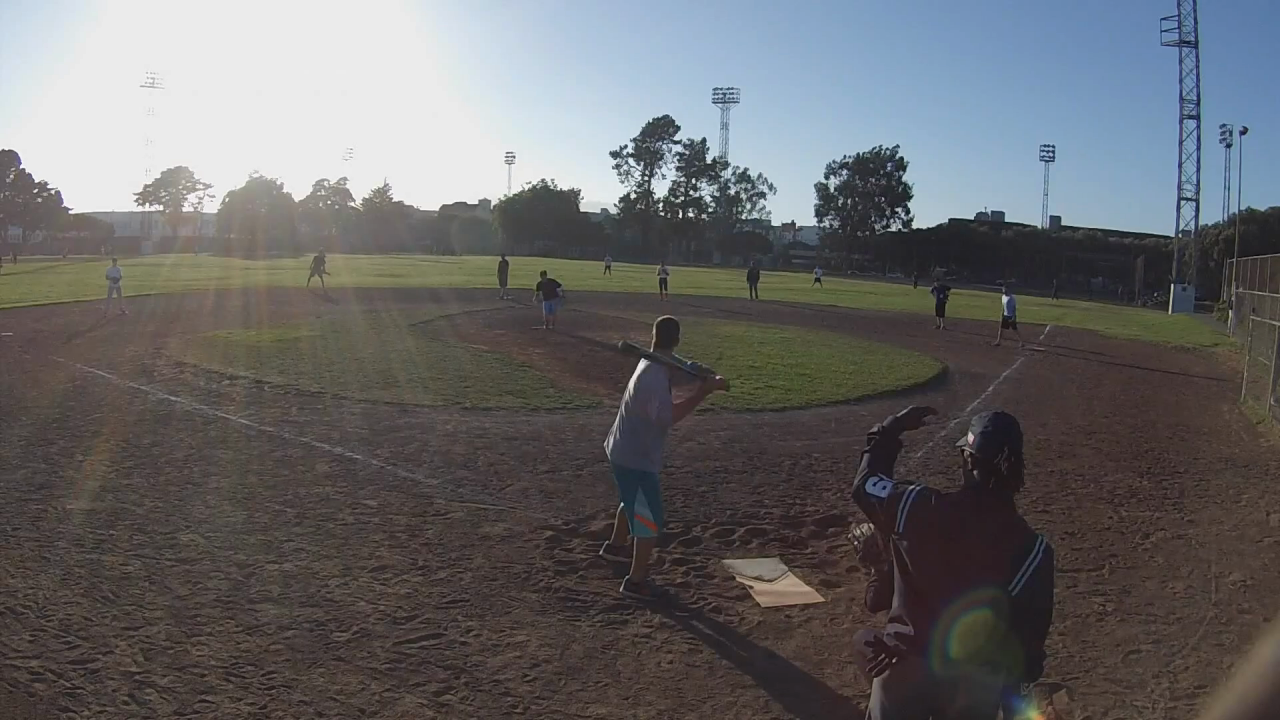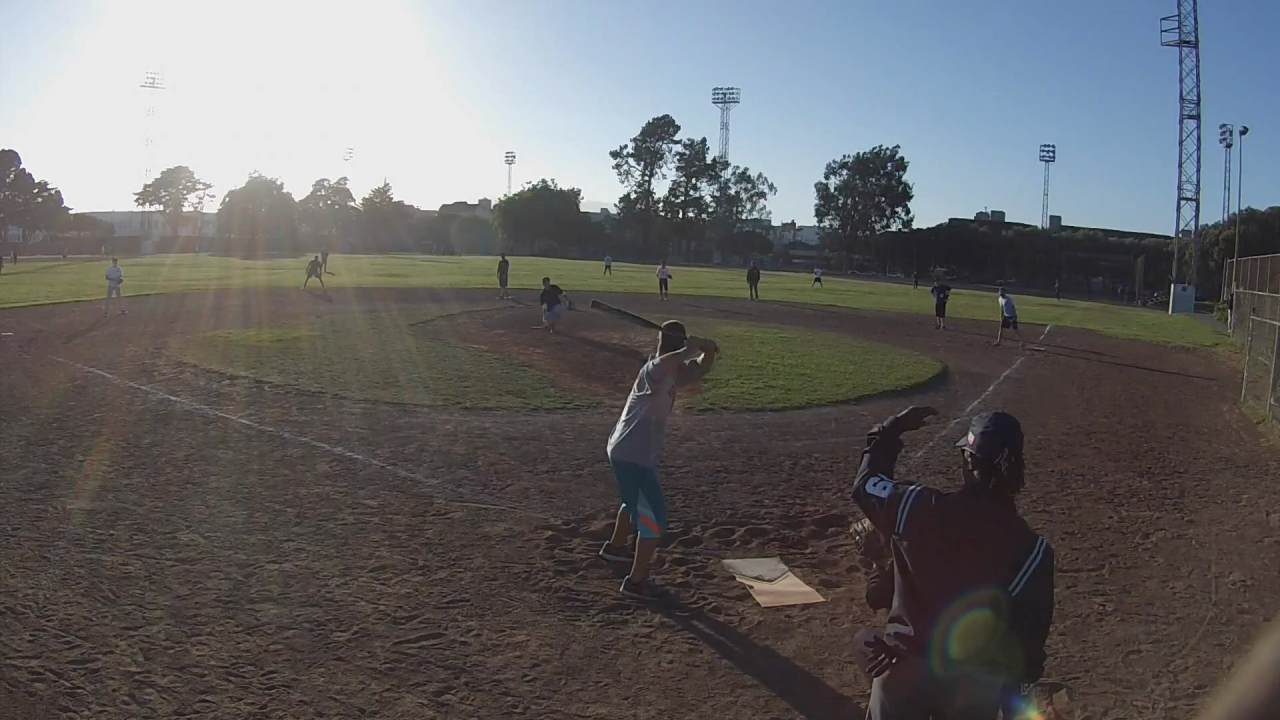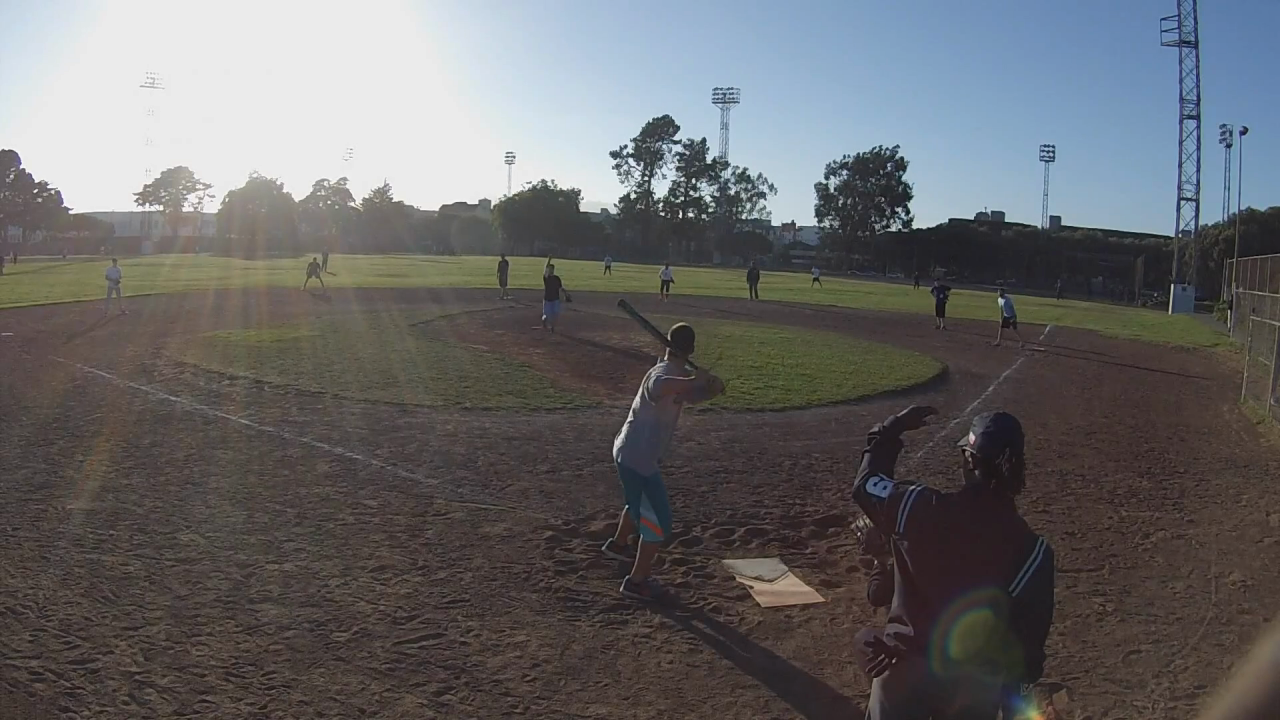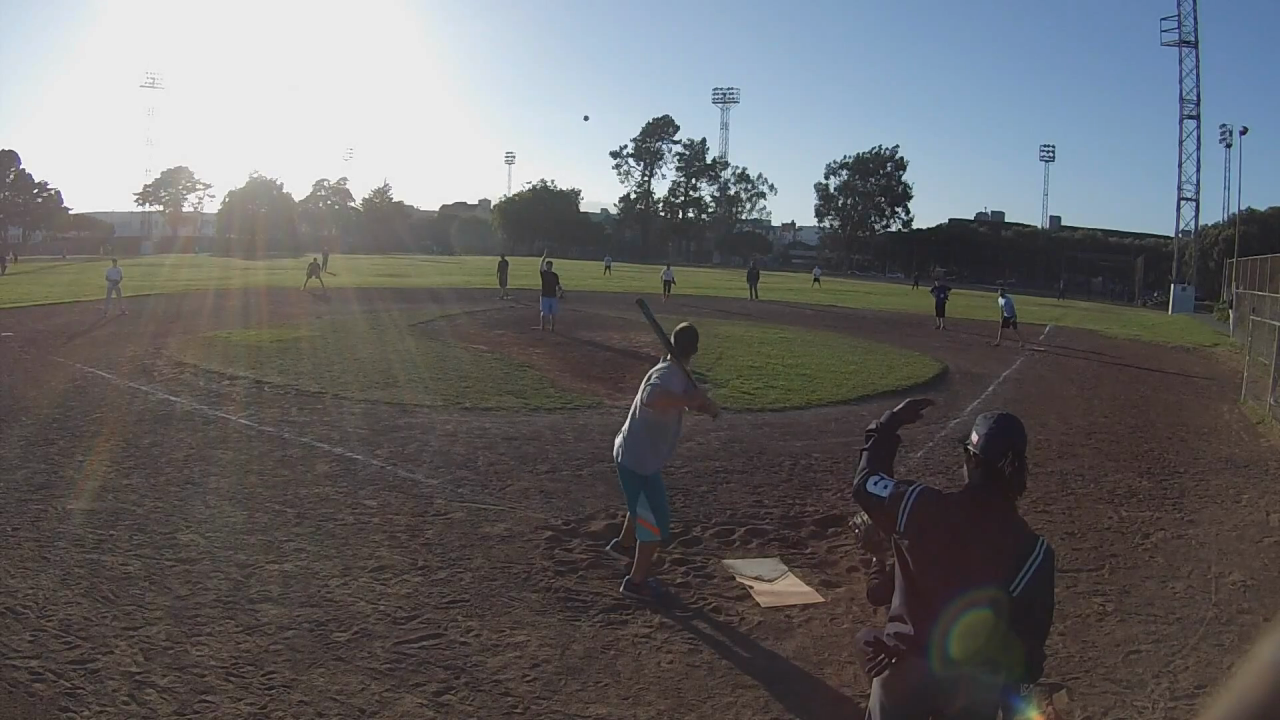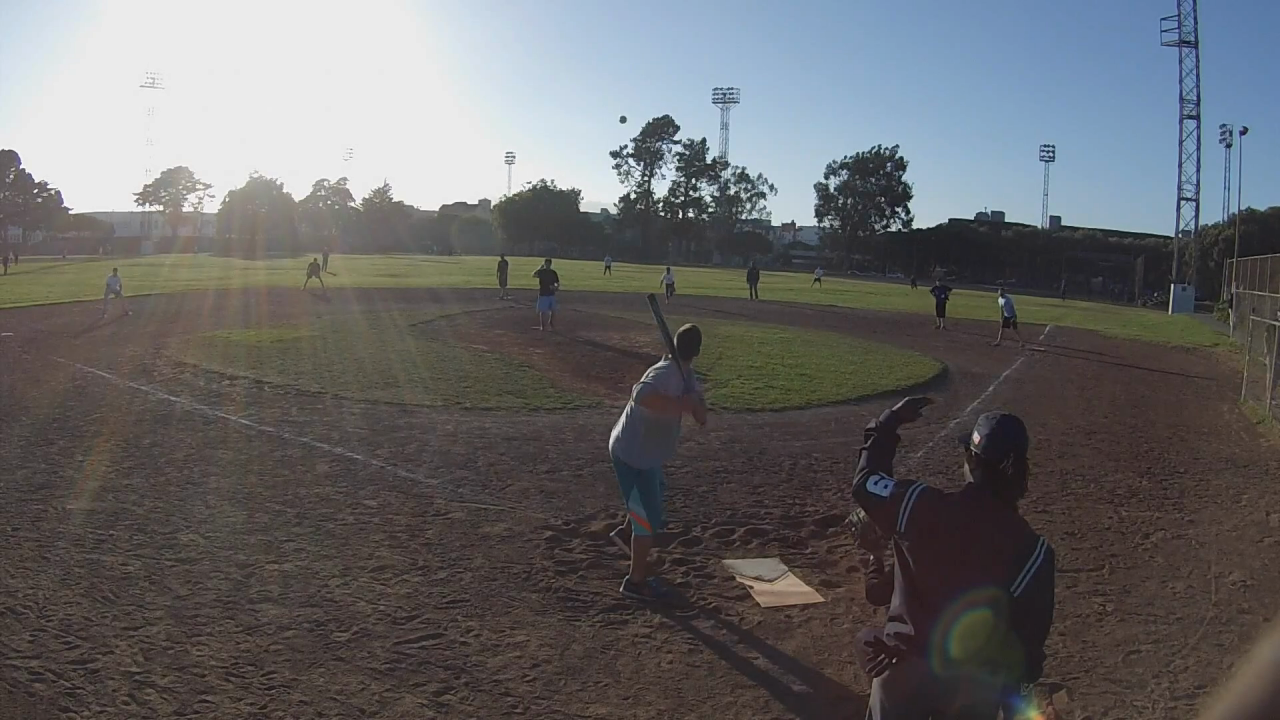
dt=0.4s
person 1, frame 1
left shoulder: (919, 509)
right shoulder: (1031, 550)
left elbow: (866, 484)
right elbow: (1029, 634)
left wrist: (890, 430)
right wrist: (1016, 690)
left hip: (907, 671)
right hip: (978, 684)
person 1, frame 2
left shoulder: (919, 509)
right shoulder: (1032, 551)
left elbow: (865, 485)
right elbow: (1030, 636)
left wrist: (891, 430)
right wrist: (1017, 690)
left hip: (906, 671)
right hip: (978, 685)
person 1, frame 3
left shoulder: (920, 510)
right shoulder: (1031, 551)
left elbow: (866, 484)
right elbow: (1030, 635)
left wrist: (891, 429)
right wrist: (1017, 690)
left hip: (906, 671)
right hip: (977, 684)
person 1, frame 4
left shoulder: (920, 508)
right shoulder: (1031, 551)
left elbow: (866, 483)
right elbow: (1031, 633)
left wrist: (889, 424)
right wrist: (1017, 686)
left hip: (906, 671)
right hip: (977, 684)
person 1, frame 5
left shoulder: (920, 508)
right shoulder: (1031, 551)
left elbow: (865, 482)
right elbow: (1031, 633)
left wrist: (888, 423)
right wrist: (1016, 687)
left hip: (906, 671)
right hip: (977, 684)
person 2, frame 1
left shoulder: (661, 364)
right shoulder: (653, 373)
right elbow: (664, 418)
left wrist: (711, 382)
right wrist: (701, 393)
left hip: (625, 449)
right hip: (635, 456)
left knee: (632, 503)
right knee: (650, 518)
left ankle: (615, 545)
right ankle: (636, 581)
person 2, frame 2
left shoulder: (673, 369)
right shoulder: (656, 368)
left elbow: (701, 369)
right elbow: (660, 368)
left wrist: (708, 351)
right wrist: (688, 351)
left hip: (629, 450)
right hip: (633, 454)
left knee: (636, 503)
right knee: (654, 518)
left ankle: (615, 546)
right ankle: (636, 581)
person 2, frame 3
left shoulder: (679, 374)
right shoulder: (663, 373)
left elbow: (705, 393)
right elbow: (657, 390)
left wrist: (712, 383)
right wrist: (696, 379)
left hip: (635, 452)
right hip: (638, 457)
left knee: (638, 504)
right knee: (658, 521)
left ankle: (618, 543)
right ankle: (637, 581)
person 2, frame 4
left shoulder: (679, 374)
right shoulder: (666, 375)
left elbow: (696, 401)
right elbow: (651, 399)
left wrist: (706, 404)
right wrist: (691, 399)
left hip: (638, 452)
right hip: (638, 457)
left knee: (643, 505)
right knee: (656, 520)
left ankle: (623, 544)
right ankle: (637, 582)
person 2, frame 5
left shoulder: (683, 372)
right shoulder: (665, 374)
left elbow: (698, 403)
right elbow: (642, 395)
left wrist: (697, 408)
right wrist: (683, 403)
left hip: (644, 448)
right hip: (633, 452)
left knee: (653, 493)
right knee: (648, 516)
left ankle: (631, 533)
right ankle: (636, 581)
